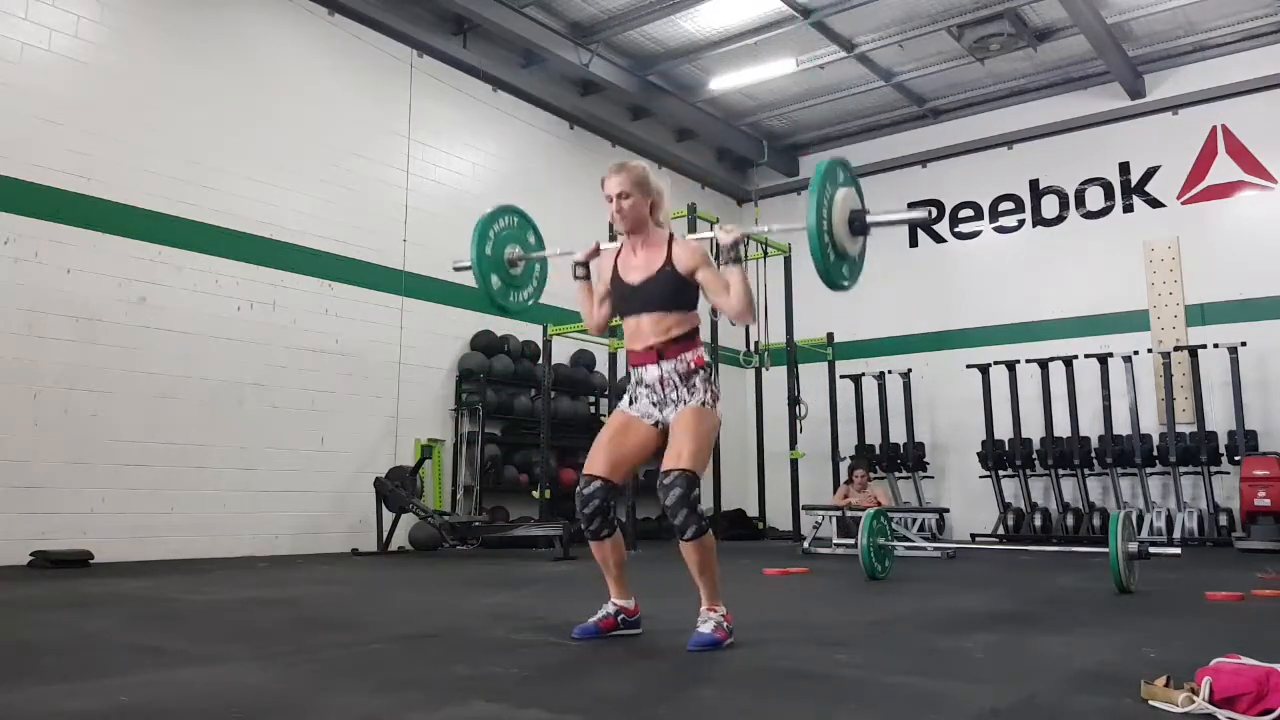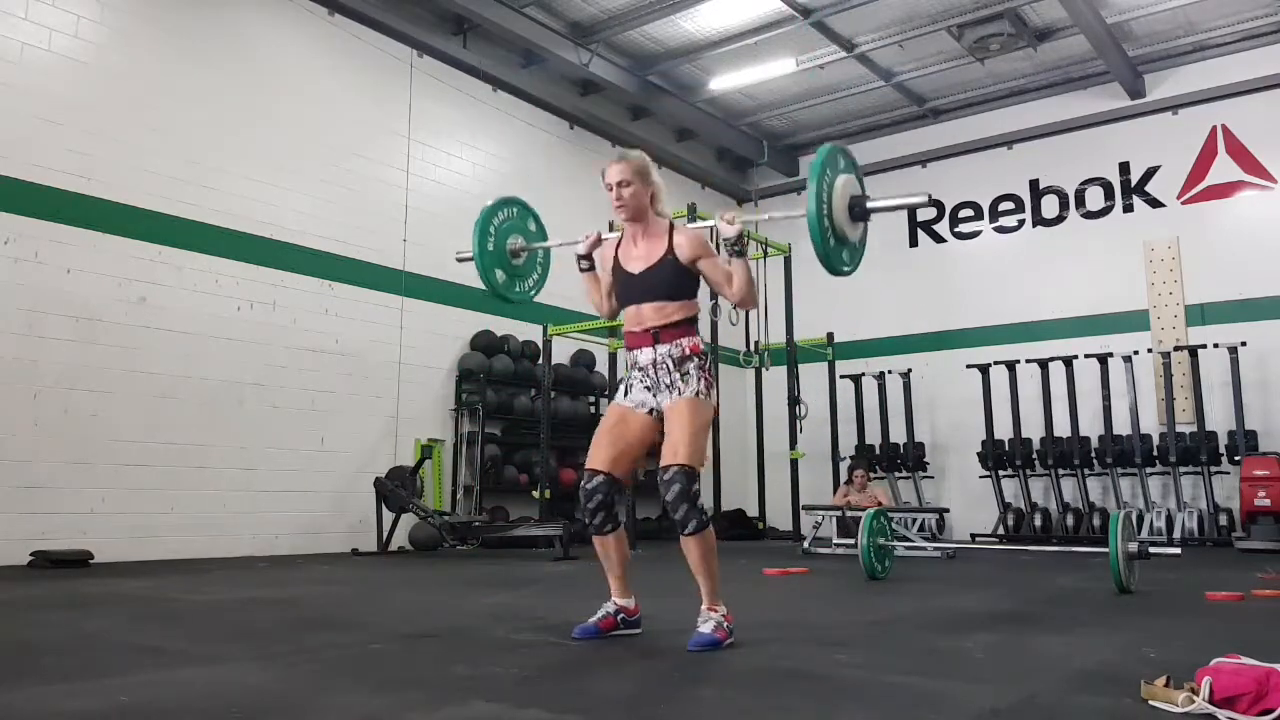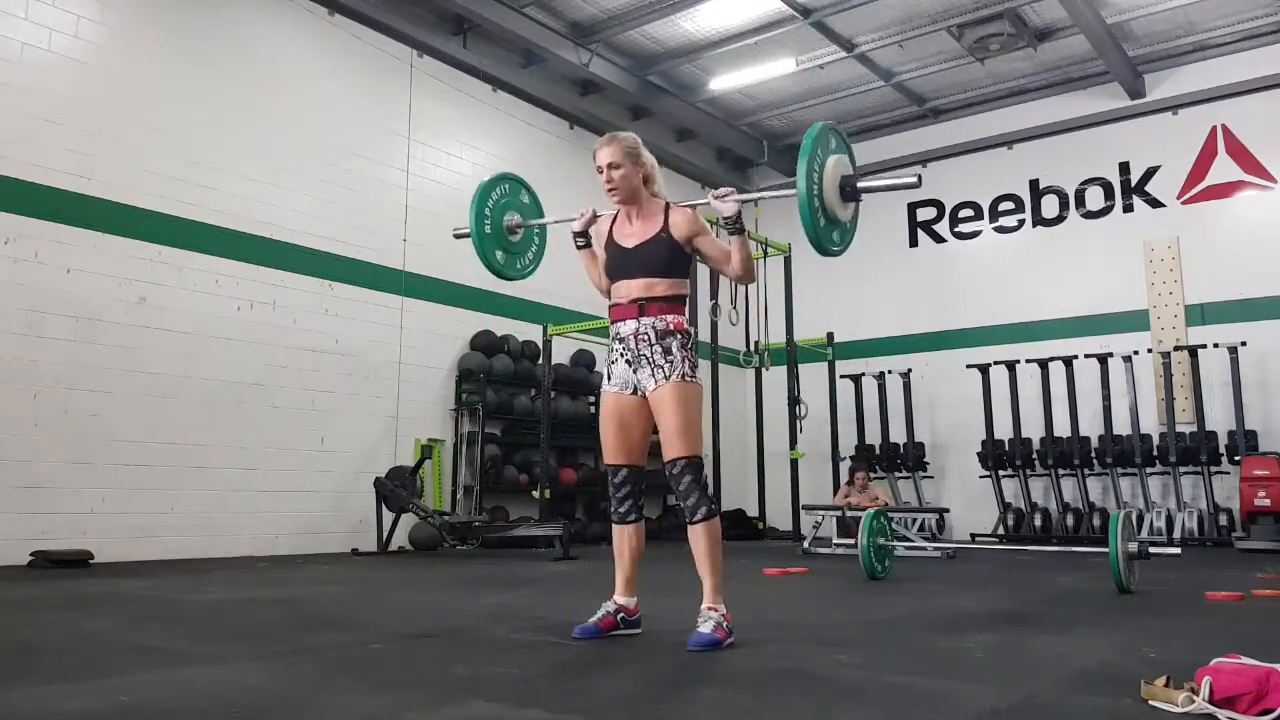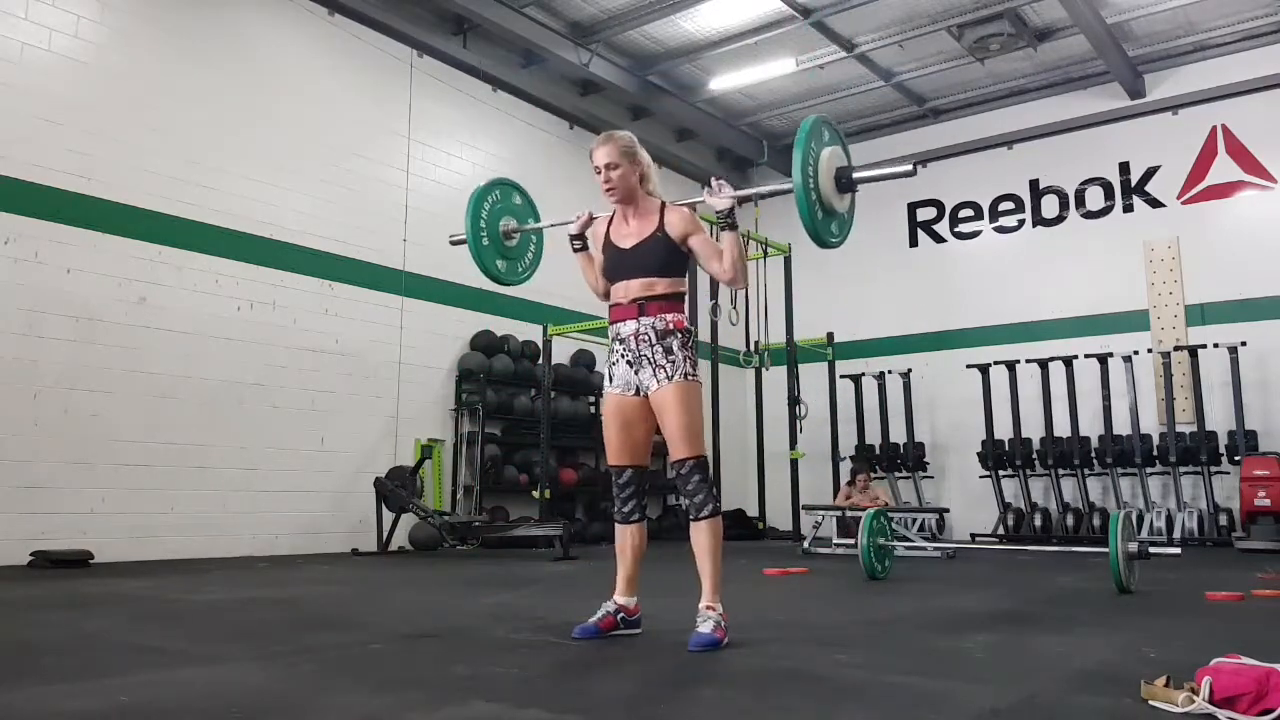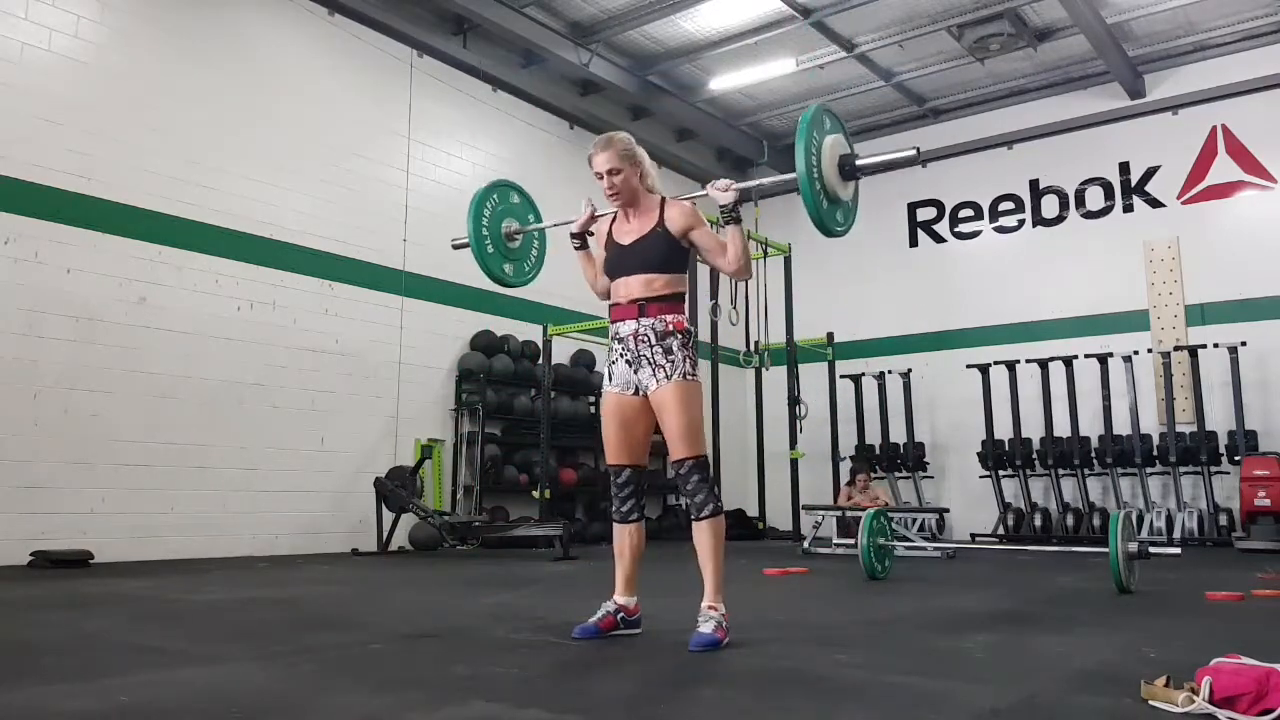
dt=0.2s
person 1, frame 1
left shoulder: (684, 252)
right shoulder: (610, 261)
left elbow: (741, 312)
right elbow: (595, 322)
left wrist: (731, 253)
right wrist: (582, 271)
left hip: (687, 385)
right hip: (641, 389)
left knee: (676, 491)
right knee: (590, 494)
left ankle: (714, 610)
right ankle: (622, 605)
person 1, frame 2
left shoulder: (685, 240)
right shoulder: (612, 250)
left elbow: (745, 297)
left wrist: (735, 244)
right wrist: (586, 262)
left hip: (682, 371)
right hip: (636, 375)
left knee: (678, 488)
right knee: (595, 491)
left ankle: (714, 610)
right ankle: (622, 603)
person 1, frame 3
left shoulder: (680, 220)
right shoulder: (609, 228)
left elbow: (742, 273)
left wrist: (733, 222)
right wrist: (581, 238)
left hip: (667, 346)
right hip: (620, 351)
left knee: (685, 475)
right knee: (621, 483)
left ankle: (714, 609)
right ankle: (624, 603)
person 1, frame 4
left shoulder: (676, 218)
right shoulder: (605, 229)
left elbow: (732, 275)
left wrist: (726, 217)
right wrist: (578, 241)
left hip: (667, 345)
right hip: (621, 351)
left knee: (691, 474)
right knee: (625, 483)
left ankle: (711, 609)
right ankle: (624, 603)
person 1, frame 5
left shoulder: (677, 213)
right shoulder: (610, 227)
left elbow: (738, 267)
left wrist: (730, 211)
right wrist: (579, 239)
left hip: (667, 344)
right hip: (621, 350)
left knee: (692, 474)
right knee: (623, 482)
left ankle: (713, 609)
right ankle: (624, 603)
